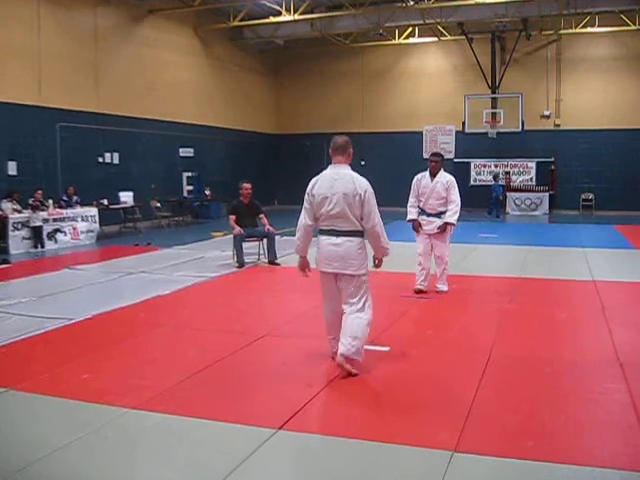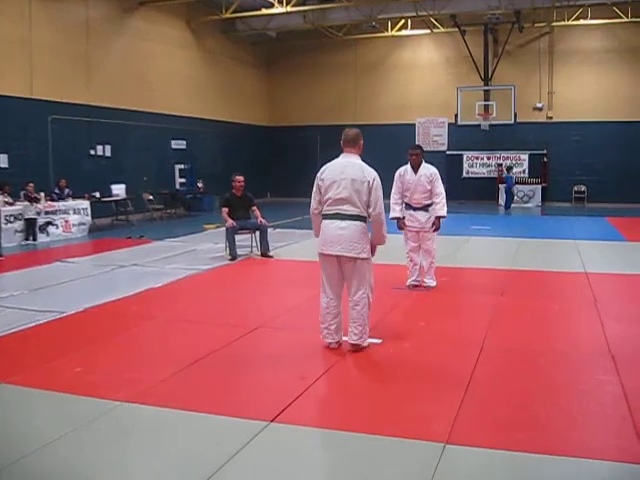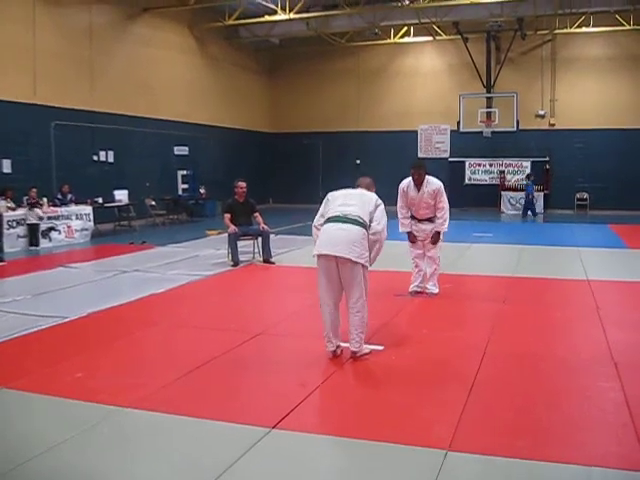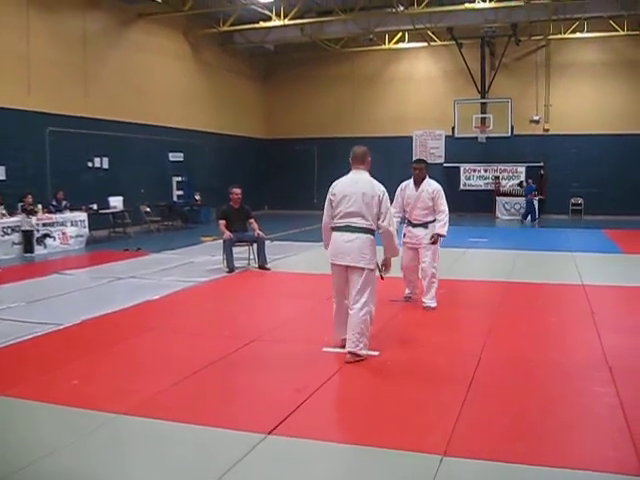
dt=0.7s
person 1, frame 1
left shoulder: (316, 182)
right shoulder: (360, 183)
left elbow: (306, 223)
right elbow: (372, 223)
left wrist: (302, 254)
right wrist: (380, 251)
left hip: (326, 248)
right hip: (352, 249)
left knee: (331, 303)
right knee: (357, 305)
left ankle: (337, 348)
right ankle: (347, 353)
person 1, frame 2
left shoulder: (325, 170)
right shoulder: (368, 173)
left elbow: (315, 208)
right elbow: (377, 212)
left wrist: (321, 234)
right wrist: (376, 240)
left hip: (329, 234)
right hip: (355, 234)
left knee: (329, 291)
right knee: (359, 291)
left ankle: (331, 338)
right ankle: (357, 339)
person 1, frame 3
left shoulder: (334, 194)
right shoulder: (375, 200)
left elbow: (317, 224)
right elbow: (378, 232)
left wrist: (322, 248)
right wrist: (367, 259)
left hip: (328, 237)
right hip: (354, 240)
left knee: (328, 298)
right knee: (356, 300)
left ankle: (333, 347)
right ankle: (356, 347)
person 1, frame 4
left shoulder: (336, 186)
right shoulder: (377, 188)
left elbow: (326, 221)
right elbow: (386, 225)
left wrist: (329, 246)
right wrist: (389, 255)
left hip: (338, 242)
right hip: (362, 244)
left knee: (340, 296)
right knee: (361, 300)
left ankle: (343, 336)
right ankle: (354, 348)
person 2, frame 1
left shoulder: (449, 180)
right shoulder: (419, 178)
left elbow: (454, 203)
right elbow: (413, 200)
left wrist: (447, 222)
right wrist: (414, 219)
left hip: (441, 221)
right hip: (423, 221)
left knee: (441, 256)
right knee: (422, 254)
left ankle: (441, 285)
right ankle: (421, 284)
person 2, frame 2
left shoulder: (432, 171)
right shoulder: (401, 172)
left elbow: (439, 195)
right elbow: (396, 196)
left wrist: (438, 217)
right wrist: (398, 217)
left hip: (427, 215)
right hip: (409, 215)
left knee: (428, 250)
right knee: (411, 250)
left ankle: (429, 280)
right ankle: (413, 280)
person 2, frame 3
left shoulder: (436, 185)
right shoulder: (404, 186)
left elbow: (442, 209)
right elbow: (402, 210)
left wrist: (438, 231)
right wrist: (408, 231)
left hip: (432, 225)
right hip: (415, 224)
left knee: (432, 257)
right knee: (416, 257)
left ankle: (431, 287)
right ankle: (416, 286)
person 2, frame 4
left shoulder: (435, 188)
right shoulder: (404, 187)
left elbow: (442, 212)
right elbow: (397, 209)
left wrist: (438, 232)
left hip: (428, 232)
right hip: (409, 231)
left knee: (428, 267)
right knee: (407, 265)
left ankle: (429, 300)
right ankle: (410, 291)
